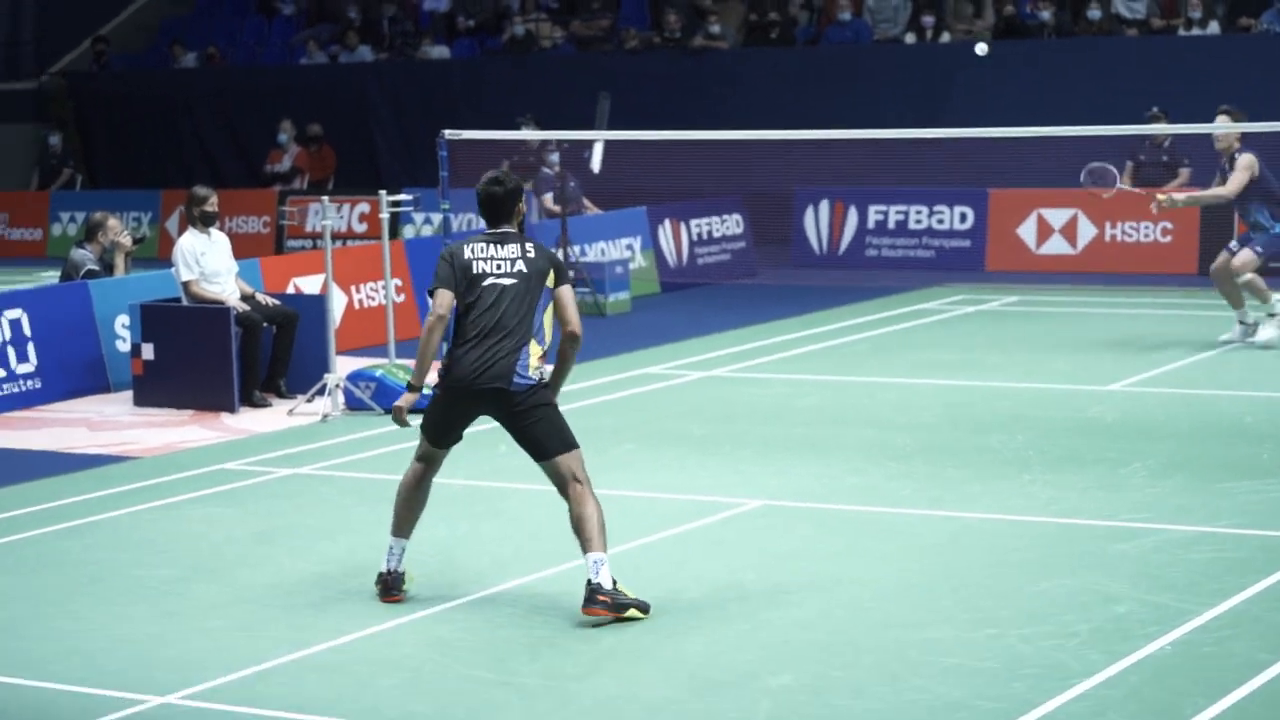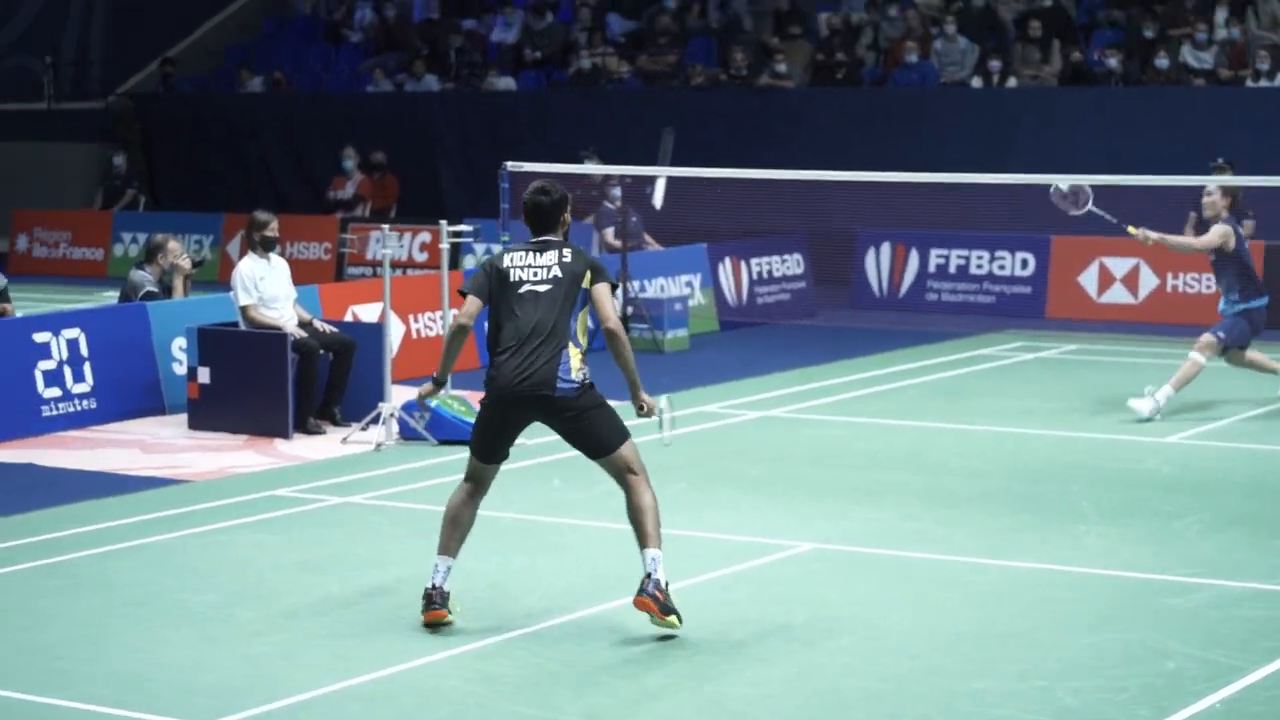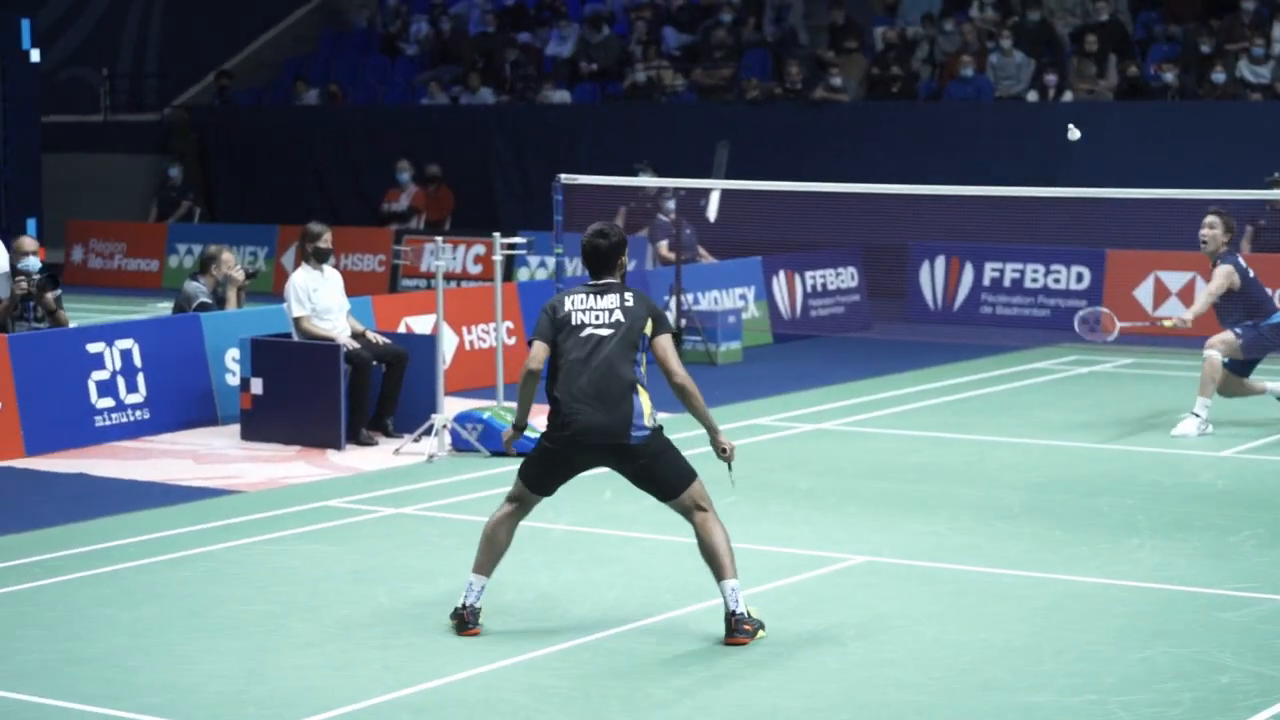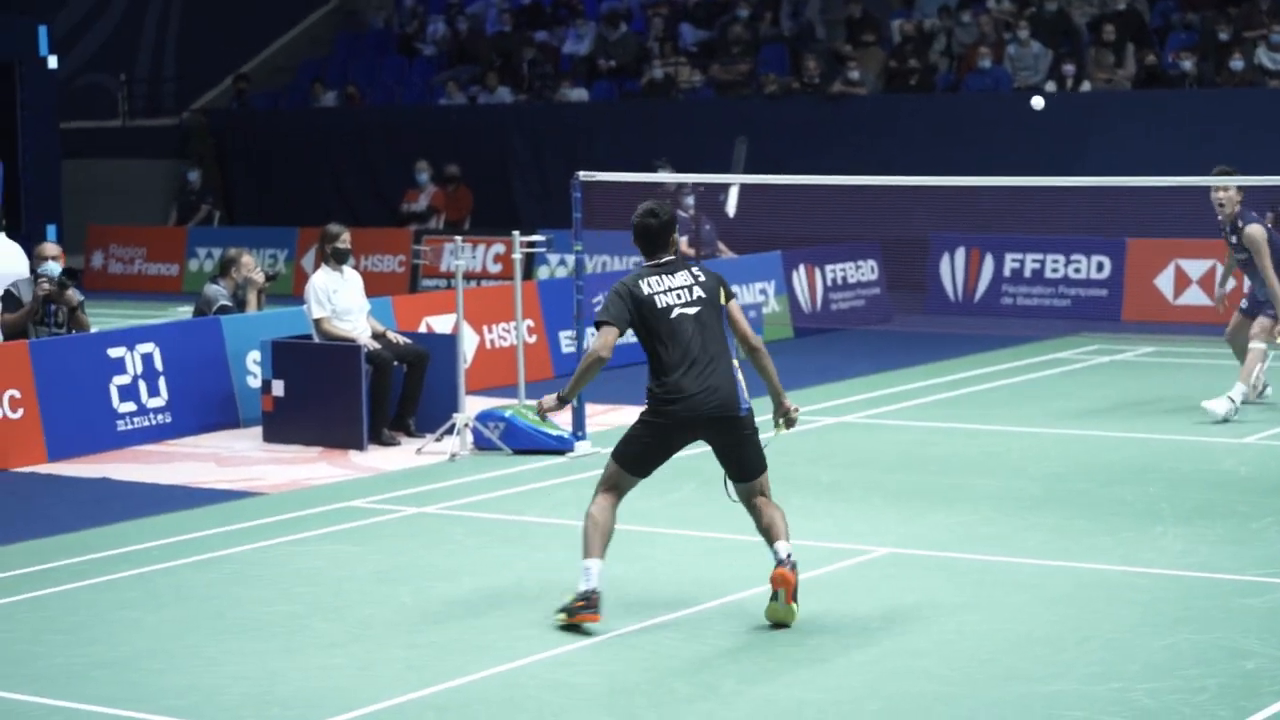
dt=0.2s
person 1, frame 1
left shoulder: (455, 254)
right shoulder: (546, 257)
left elbow: (439, 315)
right elbow: (572, 331)
left wrist: (414, 388)
right wrist: (552, 387)
left hip: (461, 379)
right hip: (520, 382)
left knee: (424, 464)
right knee: (576, 484)
left ankle: (392, 572)
right ankle: (601, 585)
person 1, frame 2
left shoulder: (497, 263)
right shoulder: (585, 263)
left elbow: (462, 322)
right elbow: (612, 328)
left wrist: (438, 380)
right wrist: (638, 391)
left hip: (505, 388)
right hip: (565, 387)
left knee: (474, 483)
right knee: (634, 475)
left ankle: (437, 592)
right ankle: (653, 584)
person 1, frame 3
left shoulder: (557, 305)
right shoulder: (644, 306)
left elbow: (533, 367)
right elbow: (678, 377)
left wrist: (518, 425)
right wrist: (715, 434)
left hip: (569, 431)
right hip: (630, 431)
left knee: (515, 504)
right knee: (700, 511)
left ankle: (468, 608)
right ankle: (737, 616)
person 1, frame 4
left shoulder: (627, 289)
right shoulder: (709, 277)
left elbow: (600, 353)
right elbow: (753, 344)
left wrist: (562, 398)
right wrist: (781, 400)
left hip: (671, 409)
right hip: (729, 405)
left knee: (607, 492)
right knee: (759, 497)
left ankle: (588, 593)
right ankle: (784, 564)
person 2, frame 1
left shoulder: (1246, 159)
right shoulder: (1226, 163)
left elbow: (1228, 193)
right elbow: (1213, 194)
left wrist: (1186, 196)
right wrist: (1177, 200)
right hip: (1259, 230)
left knee: (1239, 269)
right knee: (1217, 272)
right ankle: (1246, 323)
person 2, frame 2
left shoulder: (1223, 229)
right shoulder: (1225, 228)
left elbow: (1196, 244)
left wrist: (1158, 237)
left hip: (1248, 310)
right hip: (1239, 308)
left knee: (1201, 348)
right knee: (1233, 355)
left ankle: (1157, 401)
person 2, frame 3
left shoulder: (1225, 269)
right shoulder: (1227, 259)
left elbow: (1210, 293)
left wrist: (1190, 314)
right hip: (1254, 325)
left knee: (1212, 346)
right knee: (1225, 387)
left ankle: (1200, 417)
person 2, frame 4
left shoulder: (1251, 229)
right shoulder: (1224, 222)
right wrist: (1221, 285)
left knee: (1257, 335)
right knee: (1233, 334)
left ankle: (1233, 401)
right ankle: (1256, 384)
person 3, frame 1
left shoulder: (221, 237)
right shoulder: (186, 244)
right elbow: (192, 290)
left wrist: (254, 293)
right wrist: (225, 299)
left hip: (236, 301)
right hip: (210, 307)
left knee: (288, 315)
right knee: (254, 321)
left ankle: (274, 379)
right ankle: (249, 390)
person 3, frame 2
left shoulder: (280, 263)
right shoulder: (245, 269)
right elbow: (250, 315)
left wrist: (312, 320)
right wrist: (282, 325)
left hip: (293, 327)
right hip: (267, 332)
left knee: (345, 343)
right knee: (310, 348)
left ankle: (329, 407)
right ankle: (304, 417)
person 3, frame 3
left shoulder: (334, 274)
right shoulder: (299, 280)
right elbow: (303, 326)
left wrist: (365, 331)
right wrist: (335, 336)
left hip: (346, 338)
right hip: (320, 343)
left knee: (398, 354)
right knee: (363, 359)
left ankle: (382, 418)
right ankle: (357, 428)
person 3, frame 4
left shoulder: (353, 275)
right shoulder: (319, 282)
right elbow: (324, 327)
left wrist: (385, 331)
right wrist: (356, 337)
left hip: (367, 339)
right hip: (341, 344)
left knee: (419, 354)
right knee: (384, 359)
left ankle: (403, 418)
right ankle: (379, 428)
